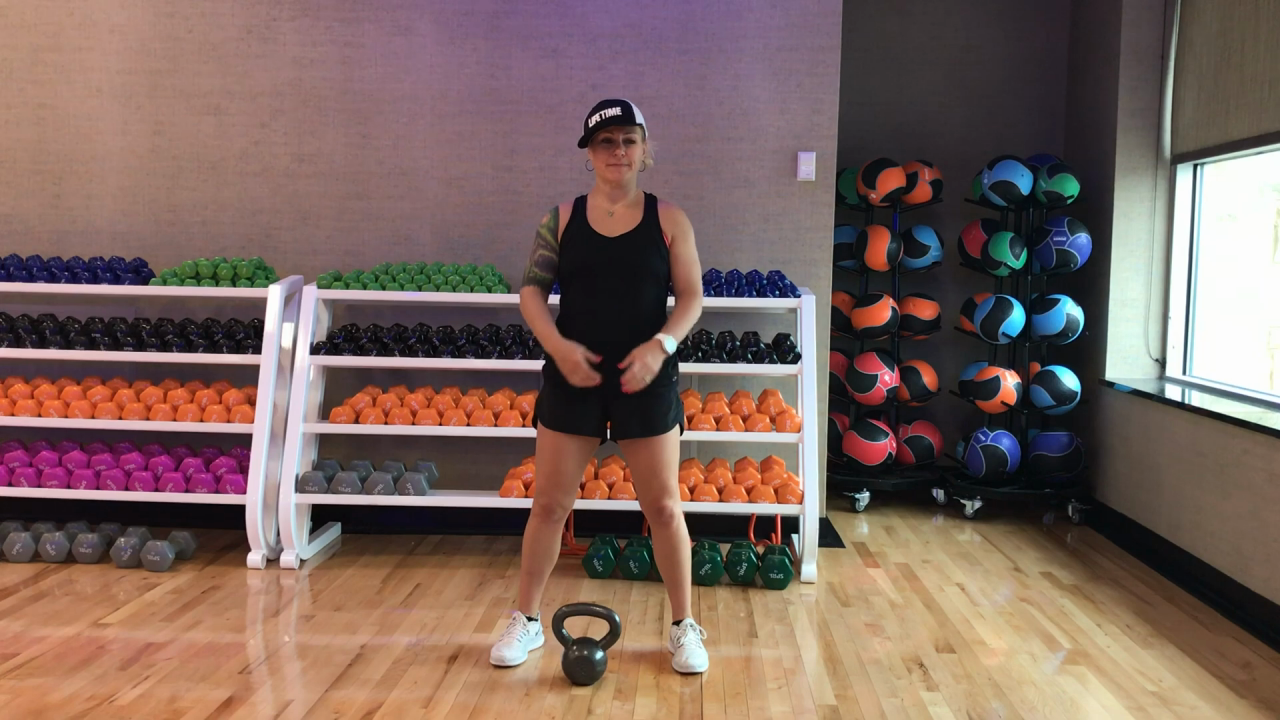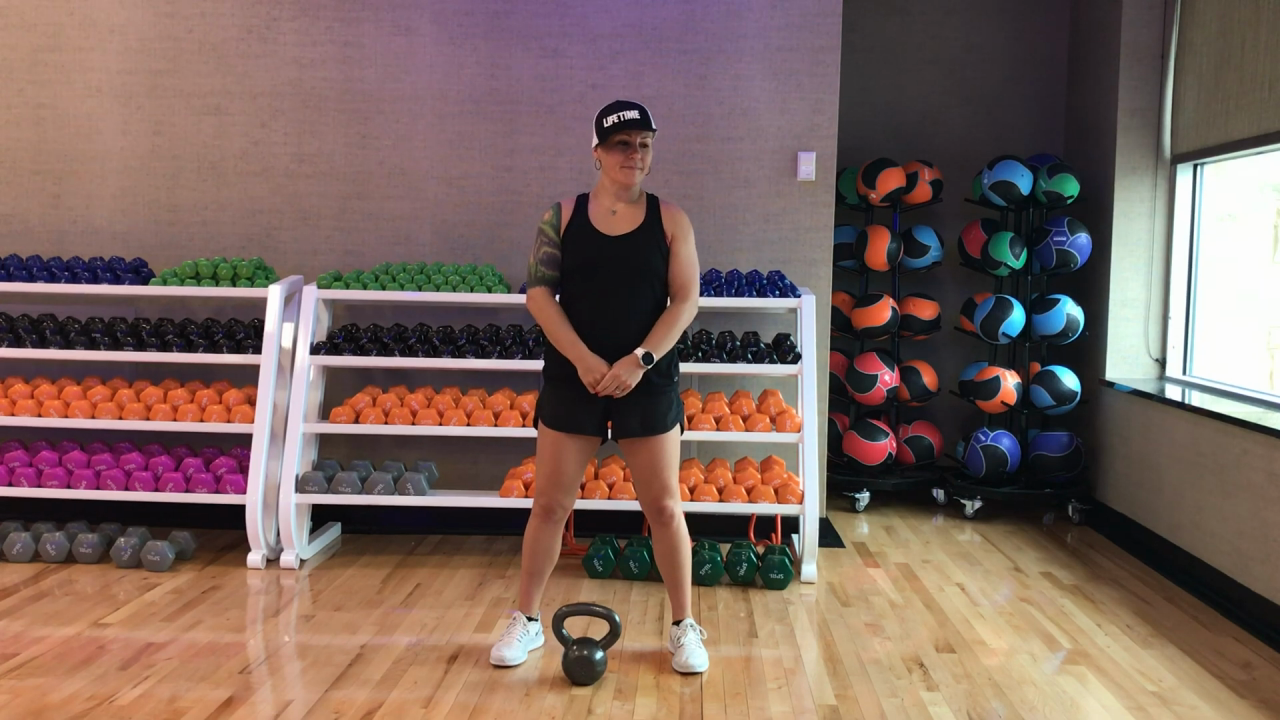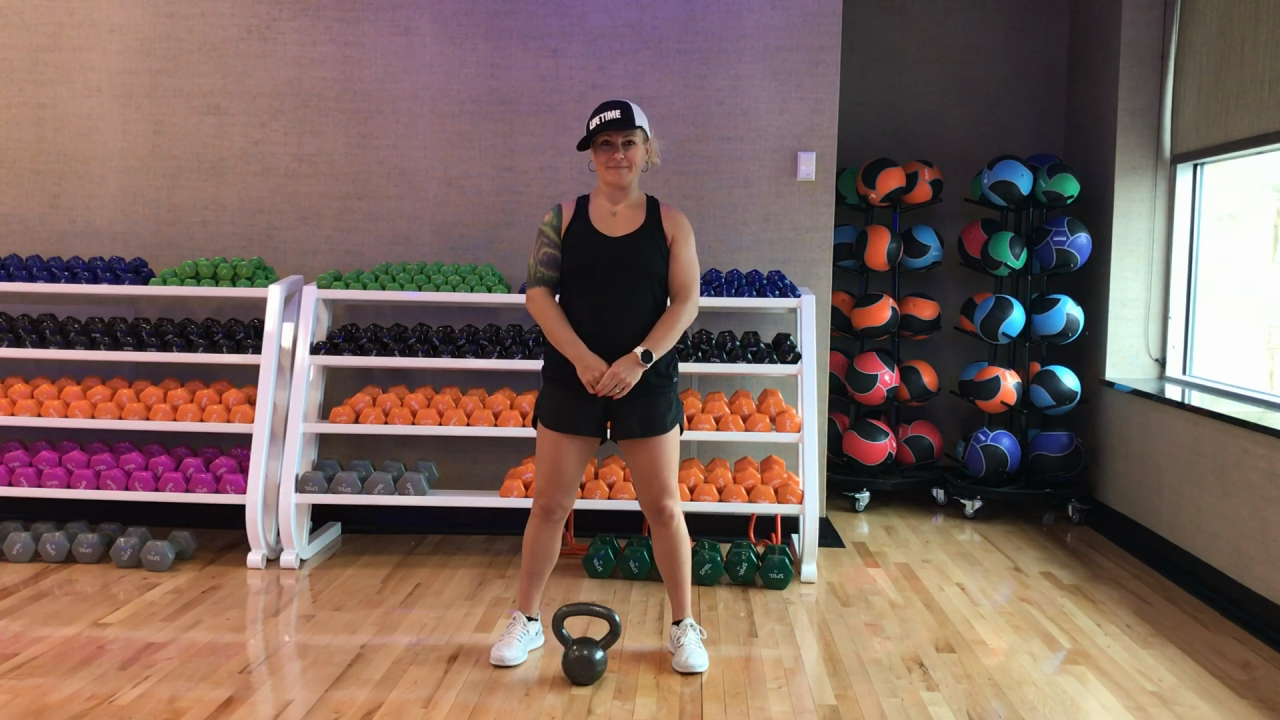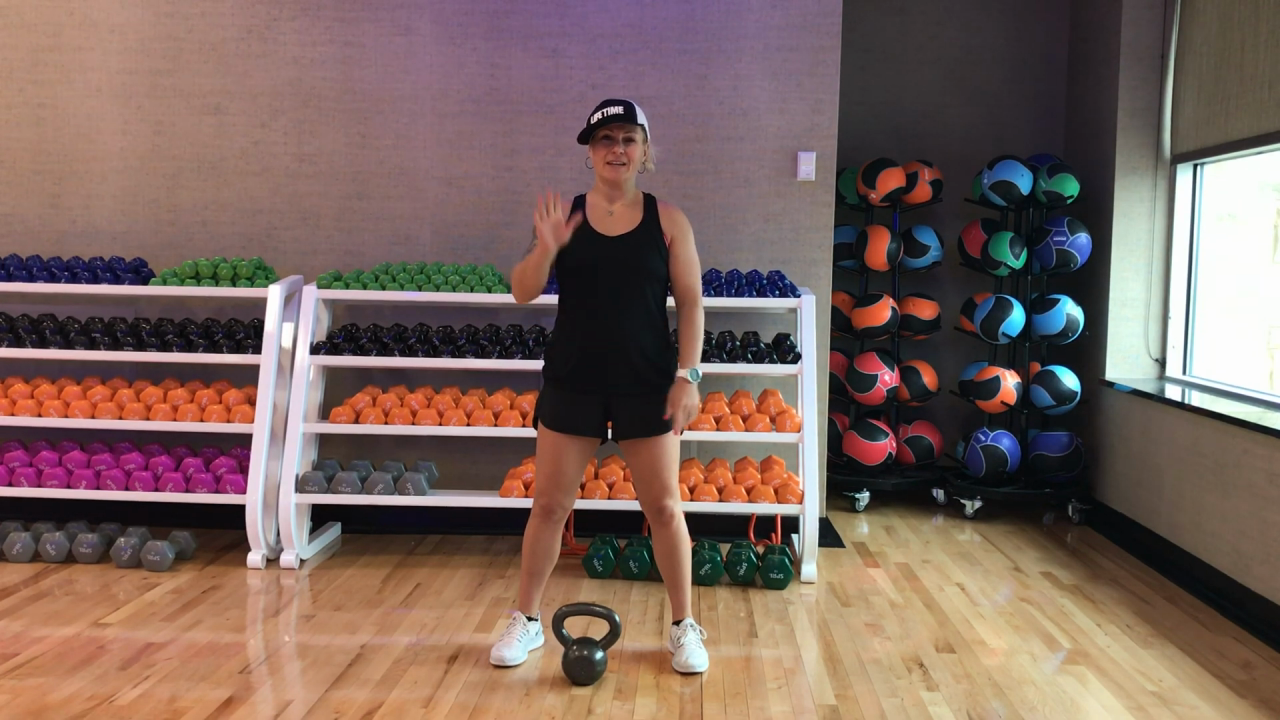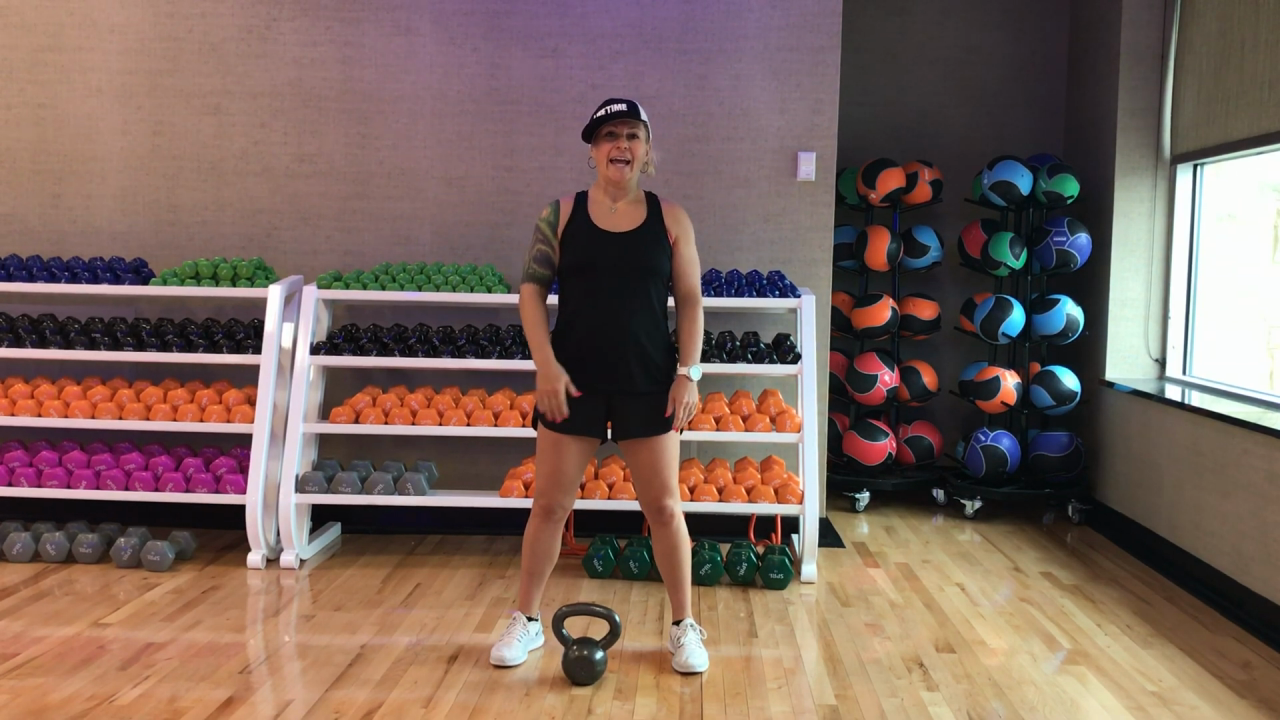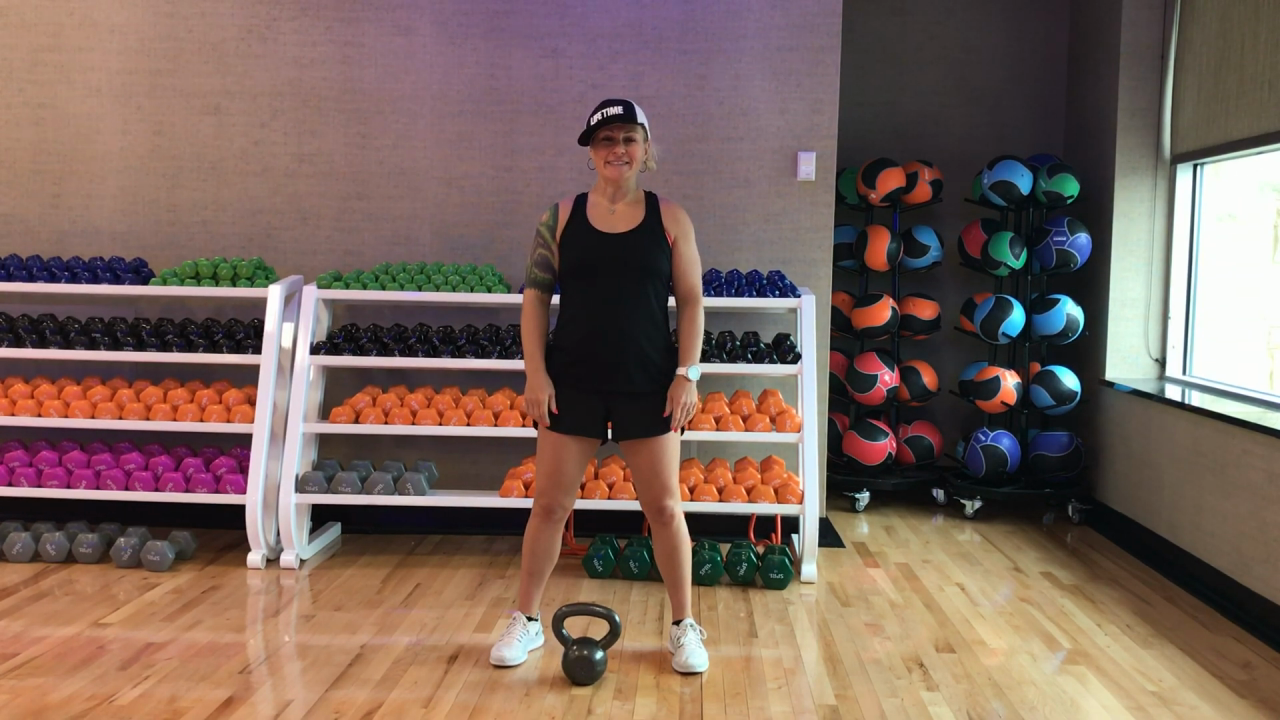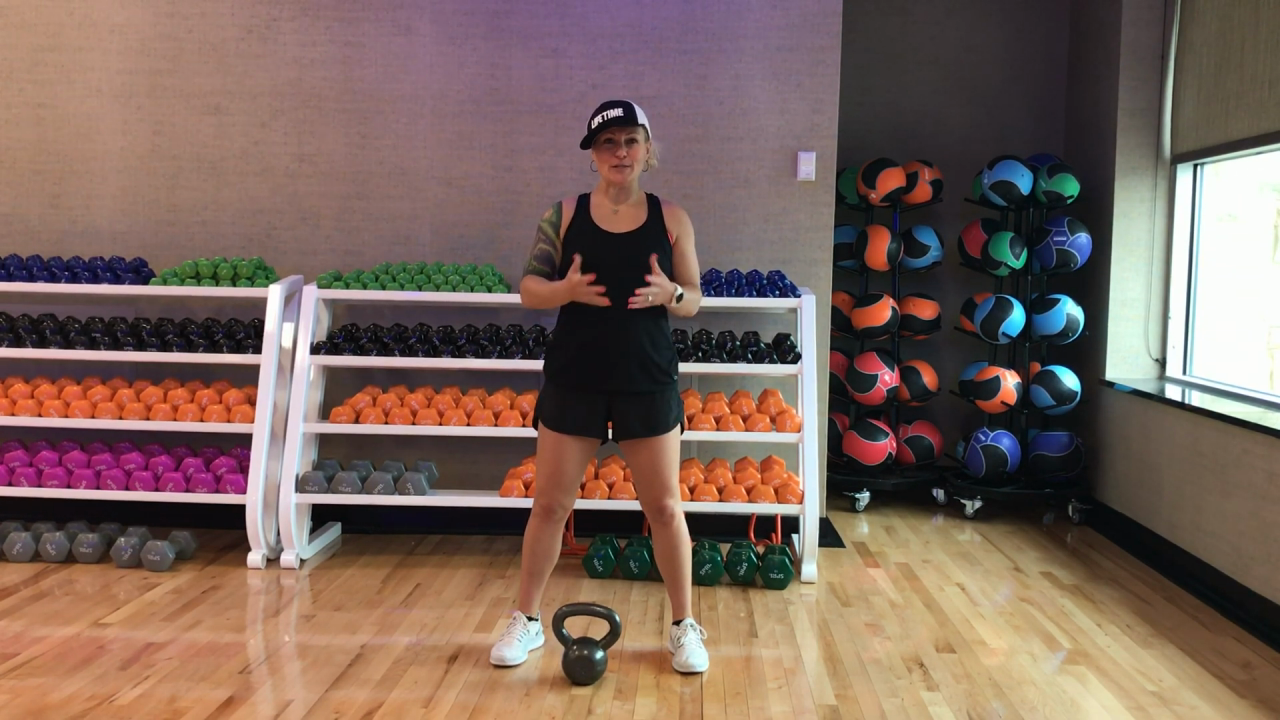
dt=0.7s
person 1, frame 1
left shoulder: (668, 219)
right shoulder: (562, 217)
left elbow: (690, 295)
right elbow: (532, 288)
left wrist: (659, 346)
right wrist: (557, 345)
left hip: (646, 380)
right hip: (571, 380)
left knee: (663, 506)
right knee: (549, 504)
left ankle: (684, 626)
right ankle: (526, 620)
person 1, frame 2
left shoulder: (670, 219)
right shoulder: (563, 215)
left elbow: (685, 299)
right elbow: (538, 292)
left wrist: (639, 361)
right wrist: (583, 360)
left hip: (648, 381)
right hip: (572, 380)
left knee: (664, 507)
right knee: (549, 503)
left ankle: (684, 626)
right ankle: (526, 620)
person 1, frame 3
left shoulder: (670, 221)
right shoulder: (563, 216)
left elbow: (686, 301)
right elbow: (538, 292)
left wrist: (639, 359)
right wrist: (582, 358)
left hip: (648, 382)
right hip: (570, 380)
left knee: (664, 507)
right knee: (549, 504)
left ankle: (684, 627)
right ankle: (526, 620)
person 1, frame 4
left shoulder: (667, 219)
right shoulder: (563, 214)
left elbow: (690, 302)
right elbow: (522, 290)
left wrist: (687, 376)
right wrist: (546, 247)
left hip: (647, 384)
right hip: (571, 382)
left knee: (663, 506)
right knee: (549, 504)
left ankle: (684, 626)
right ankle: (526, 620)
person 1, frame 5
left shoulder: (670, 218)
right shoulder: (561, 213)
left elbow: (689, 300)
right elbow: (532, 289)
left wrist: (688, 373)
right wrist: (545, 364)
left hip: (648, 384)
right hip: (573, 381)
left knee: (664, 506)
right knee: (549, 504)
left ankle: (684, 626)
right ankle: (526, 620)
person 1, frame 6
left shoulder: (670, 218)
right shoulder: (561, 216)
left elbow: (690, 301)
right elbow: (536, 296)
left wrist: (687, 374)
right wrist: (536, 373)
left hip: (648, 384)
right hip: (572, 382)
left knee: (664, 507)
right knee: (549, 504)
left ankle: (684, 626)
right ankle: (526, 620)
person 1, frame 7
left shoulder: (671, 218)
right shoulder: (564, 213)
left elbow: (694, 295)
right elbow: (529, 285)
left wrist: (670, 294)
right wrist: (565, 291)
left hip: (649, 382)
right hip: (572, 380)
left knee: (665, 506)
right knee: (549, 503)
left ankle: (684, 626)
right ankle: (526, 619)
